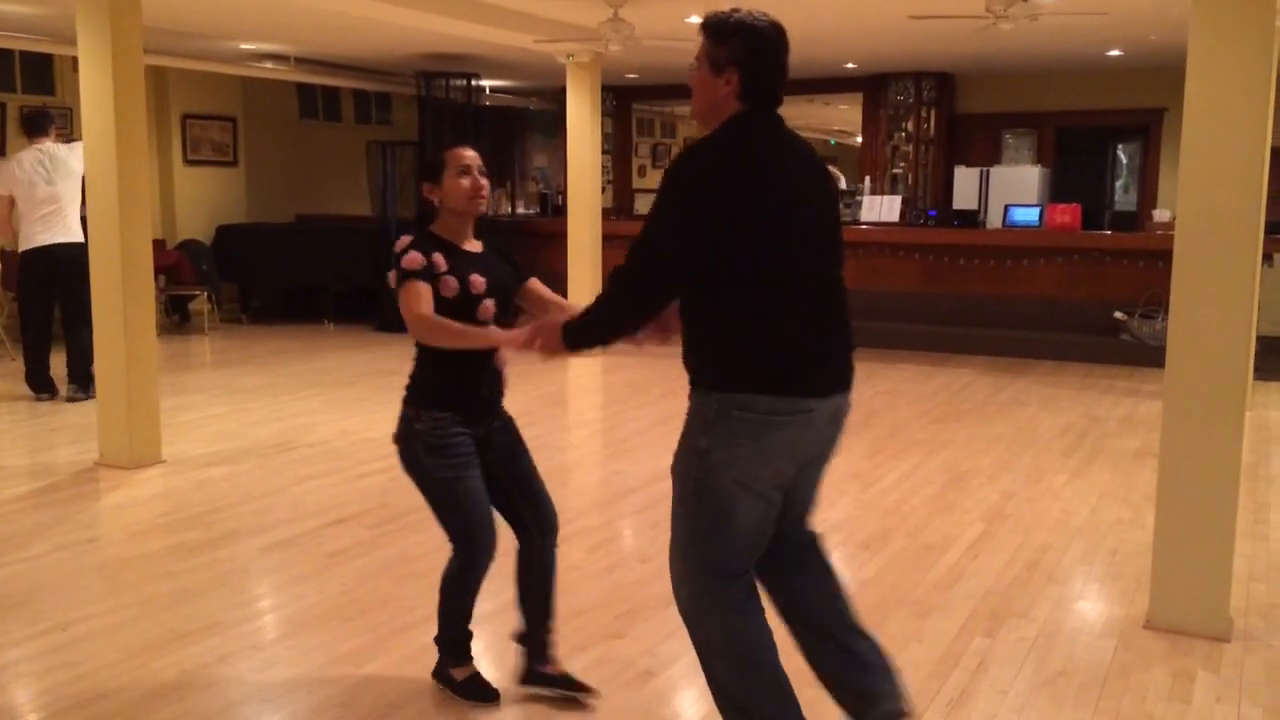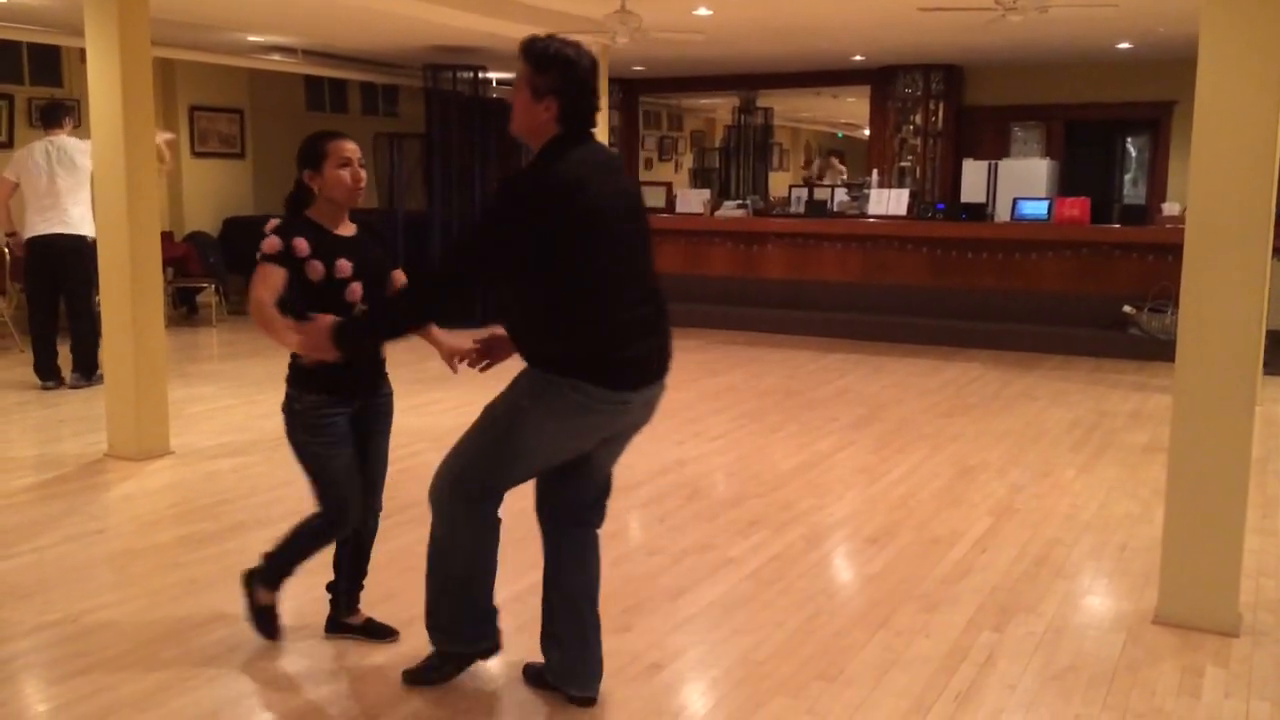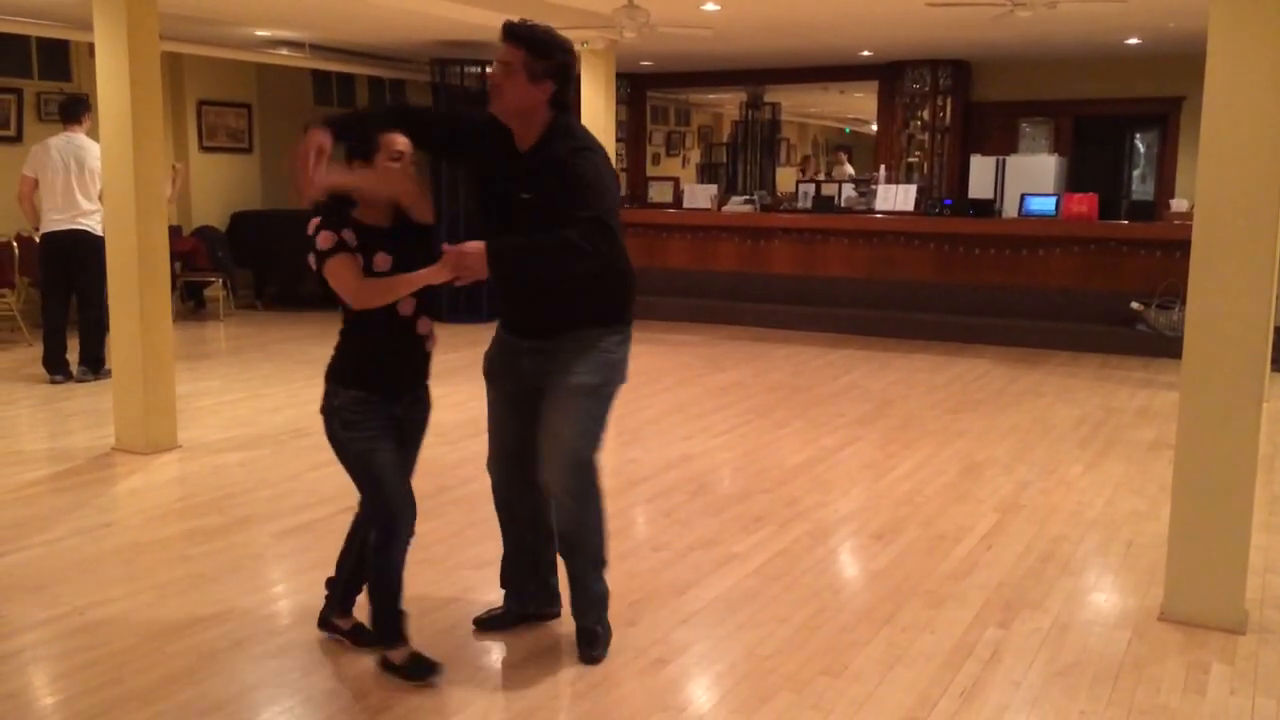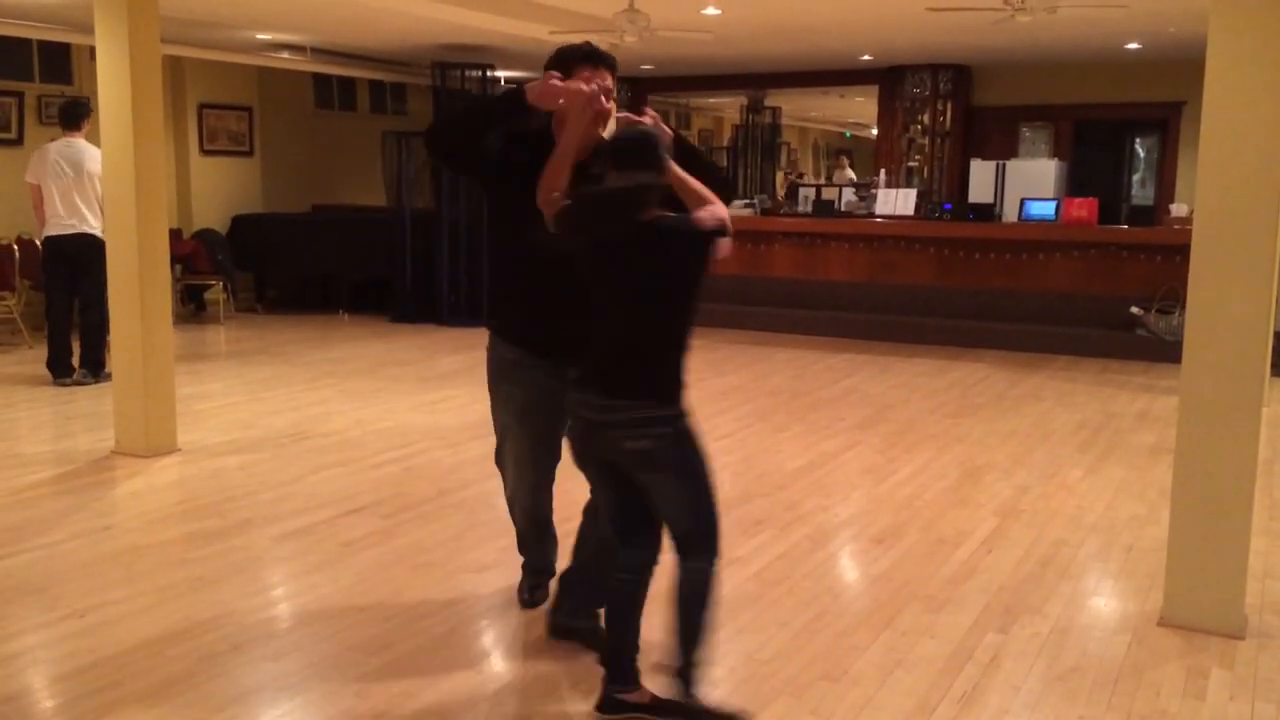
dt=0.7s
person 1, frame 1
left shoulder: (707, 166)
right shoulder: (805, 164)
left elbow: (644, 283)
left wrist: (568, 335)
right wrist: (706, 327)
left hip: (749, 403)
right hip: (824, 393)
left knee: (711, 575)
right knee: (783, 546)
person 1, frame 2
left shoulder: (541, 187)
right shoulder: (606, 171)
left wrist: (347, 335)
right wrist: (518, 336)
left hip: (576, 383)
right hip: (637, 379)
left knee: (461, 491)
right knee: (571, 515)
left ankle: (462, 639)
right ankle: (573, 667)
person 1, frame 3
left shoulder: (577, 159)
right shoulder: (481, 133)
left elbow: (590, 242)
right elbow: (409, 123)
left wrist: (495, 257)
right wrist: (330, 130)
left hip: (586, 336)
right hip: (520, 336)
left knee: (564, 468)
right knee: (511, 469)
left ankle: (590, 612)
right ankle: (531, 594)
person 1, frame 4
right shoulder: (514, 163)
left elbow: (711, 191)
right elbow: (444, 140)
left wrist: (669, 144)
right wrist: (525, 100)
right hip: (525, 356)
right knee: (524, 479)
left ankle: (577, 608)
right ankle: (537, 565)
person 2, frame 1
left shoulder: (497, 258)
right shoulder: (419, 251)
left elbow: (556, 310)
right elbow: (422, 324)
right wrist: (500, 337)
left hip: (490, 418)
right hip: (435, 423)
left knee: (540, 524)
right knee: (476, 545)
left ankle: (539, 658)
right ankle: (453, 661)
person 2, frame 2
left shoulder: (369, 241)
right shoulder: (291, 235)
right elbow: (259, 306)
left wrist: (445, 343)
right wrist: (295, 339)
left hip: (373, 393)
right hip: (318, 399)
left knee: (365, 507)
right knee: (340, 513)
left ankle: (345, 609)
right ankle: (265, 581)
person 2, frame 3
left shoulder: (413, 221)
right shoulder: (334, 229)
left elbow: (417, 193)
right elbow: (358, 297)
right wrist: (431, 274)
left hip: (411, 393)
right hip: (358, 398)
left knee: (380, 512)
right knee: (397, 514)
left ankle: (337, 610)
right ankle: (392, 641)
person 2, frame 4
left shoulder: (594, 226)
right shoulder: (696, 234)
left elbow: (551, 197)
right elbow: (715, 209)
left wrist: (575, 124)
right wrist: (662, 157)
left hip: (592, 413)
right hip: (654, 421)
left knee: (630, 550)
right knee: (699, 551)
person 3, frame 1
right shoulder: (74, 153)
left hip: (32, 250)
right hip: (71, 246)
left knee: (35, 322)
right knee: (78, 319)
left ankle: (41, 385)
right ankle: (79, 383)
person 3, frame 2
left shoulder: (24, 156)
right shoulder: (83, 149)
right wrist: (158, 138)
left hip: (36, 239)
right hip: (74, 237)
left knee: (42, 311)
right knee: (81, 307)
left ankle: (48, 373)
right ankle: (83, 371)
person 3, frame 3
left shoulder: (41, 150)
right shoulder: (97, 151)
left elbow: (24, 196)
left wrist: (38, 225)
left hip: (52, 235)
right hip: (88, 234)
left knee: (54, 304)
right knee: (92, 303)
left ankle: (56, 367)
right ankle: (90, 365)
person 3, frame 4
left shoulder: (41, 156)
right shoulder: (97, 156)
left elbow: (37, 206)
left hip: (54, 240)
right hip: (90, 238)
left knee: (58, 307)
right knee: (92, 306)
left ankle: (61, 370)
right ankle: (90, 368)
